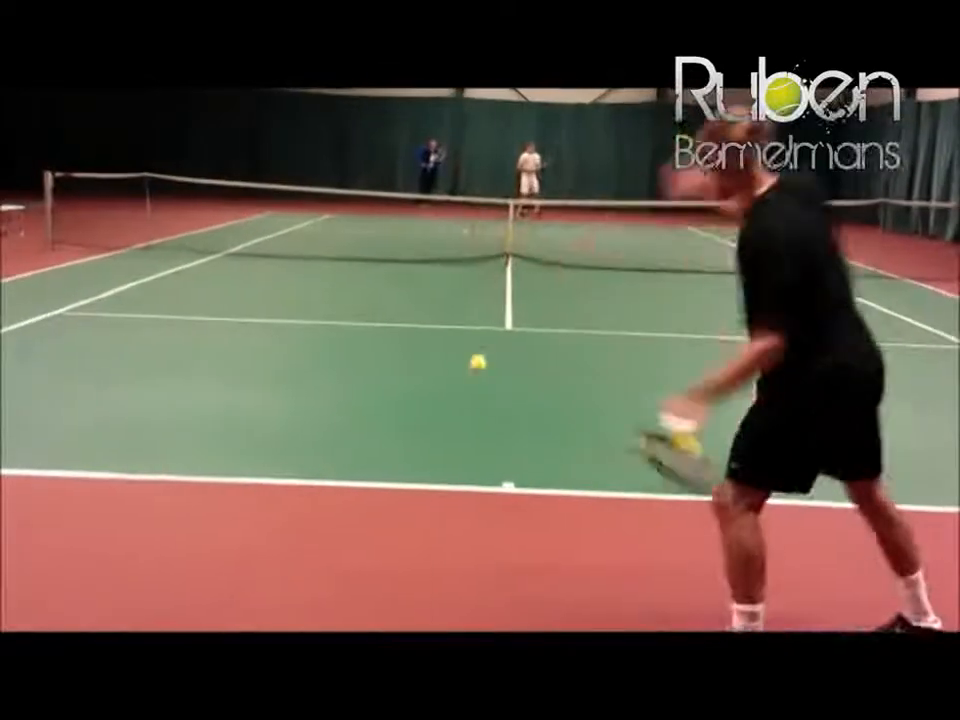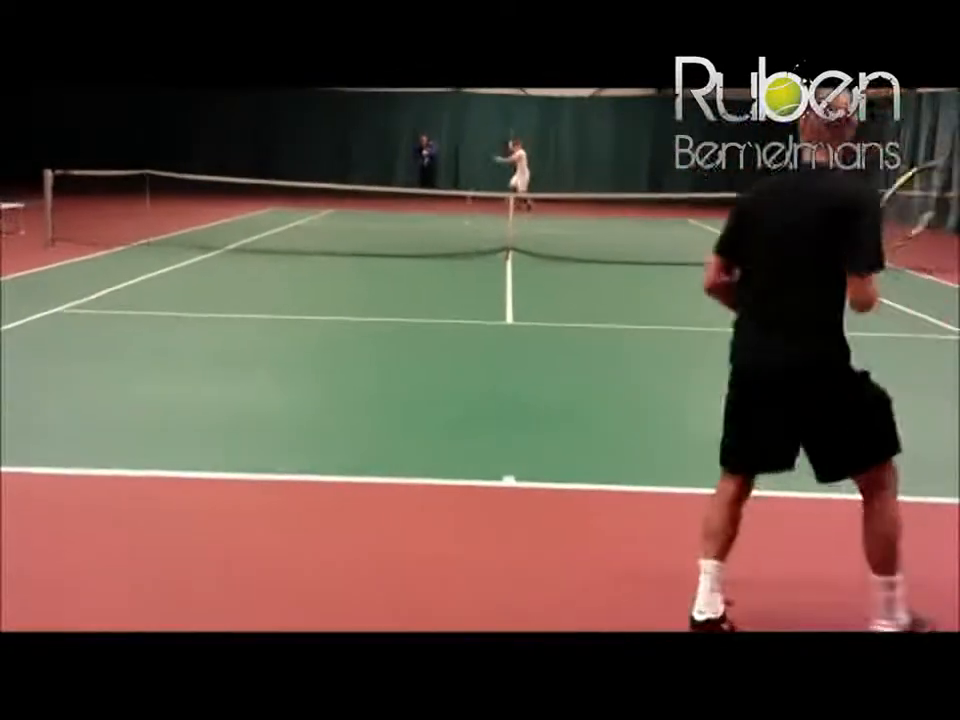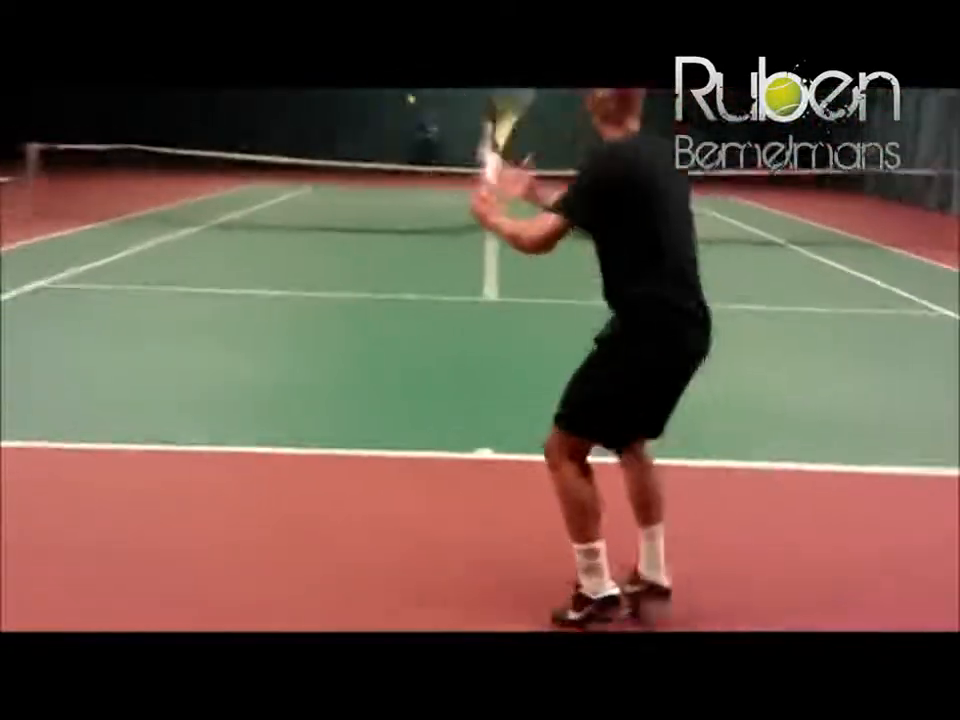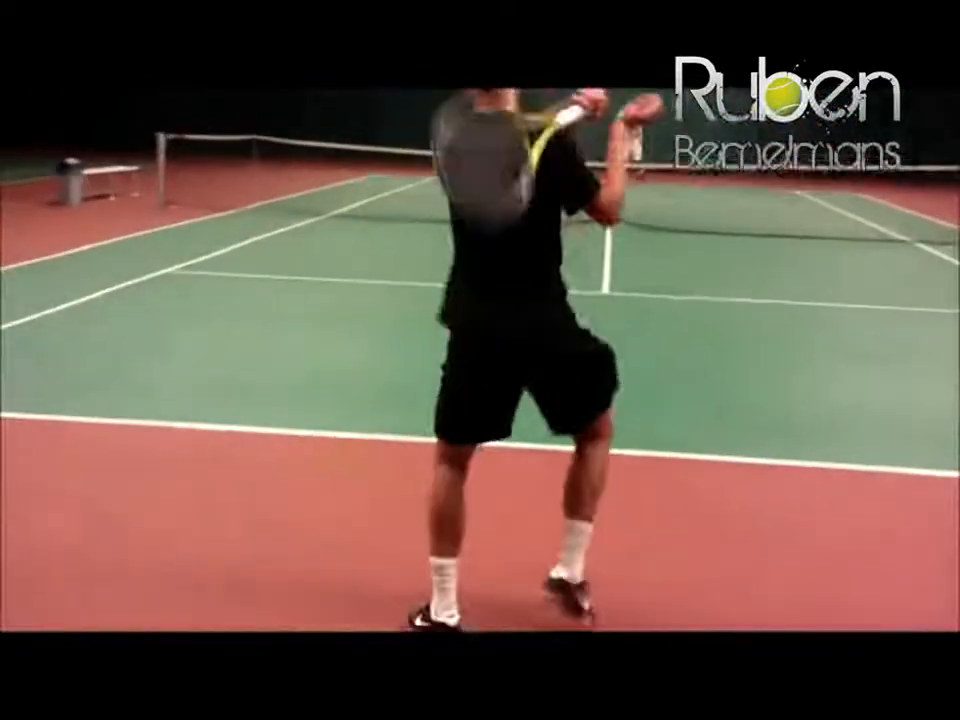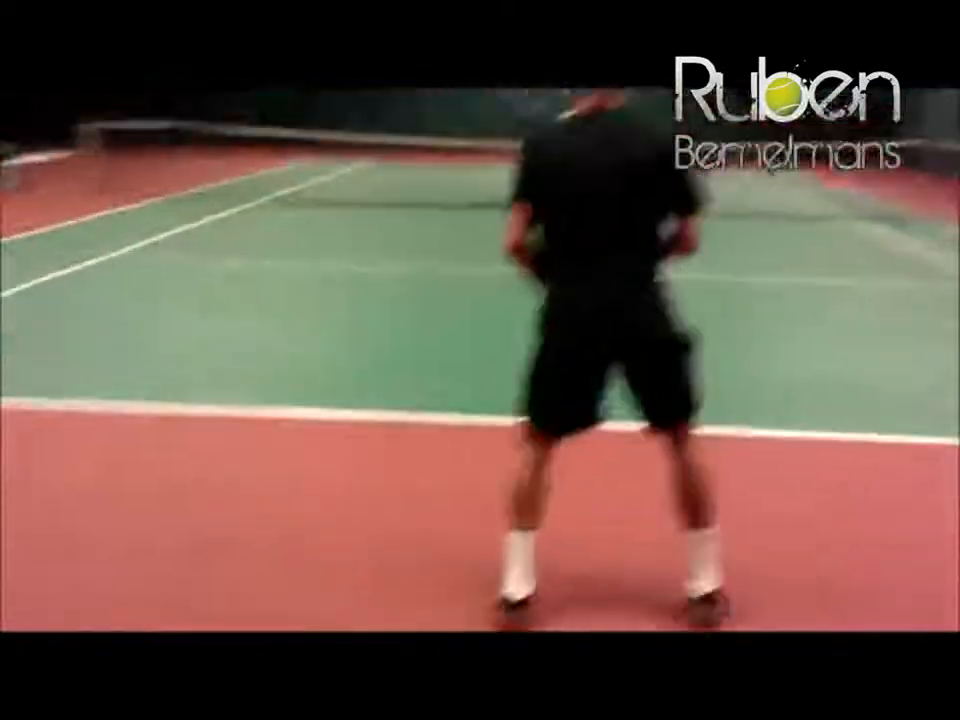
dt=1s
person 1, frame 1
left shoulder: (766, 237)
right shoulder: (798, 192)
left elbow: (771, 346)
left wrist: (700, 397)
right wrist: (708, 186)
left hip: (821, 378)
right hip: (859, 369)
left knee: (736, 502)
right knee: (867, 492)
left ankle: (747, 626)
right ankle: (921, 616)
person 1, frame 2
left shoulder: (758, 193)
right shoulder: (856, 196)
left elbow: (715, 281)
right elbow: (859, 296)
right wrist: (871, 296)
left hip: (752, 361)
right hip: (819, 364)
left knee: (734, 483)
right knee: (879, 484)
left ankle: (707, 607)
right ankle: (892, 620)
person 1, frame 3
left shoulder: (611, 161)
right shoulder: (661, 155)
left elbow: (540, 239)
left wrist: (490, 214)
right wrist: (537, 191)
left hip: (643, 330)
right hip: (685, 327)
left knee: (564, 451)
right knee: (630, 444)
left ankle: (597, 592)
right ankle: (653, 574)
person 1, frame 4
right shoulder: (549, 140)
right elbow: (606, 210)
left wrist: (574, 109)
right wrist: (621, 130)
left hip: (476, 326)
right hip: (544, 321)
left knee: (452, 458)
right knee: (595, 433)
left ankle: (443, 610)
right ankle: (570, 571)
person 1, frame 5
left shoulder: (542, 147)
right shoulder: (657, 145)
left elbow: (515, 243)
right elbow: (687, 241)
left hip: (570, 312)
right hip: (638, 312)
left knee: (538, 442)
right knee: (680, 439)
left ankle: (517, 585)
right ankle: (705, 585)
